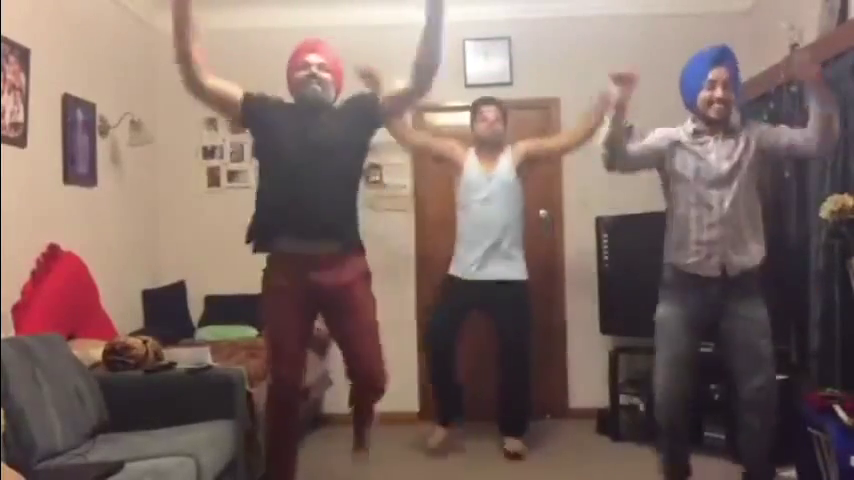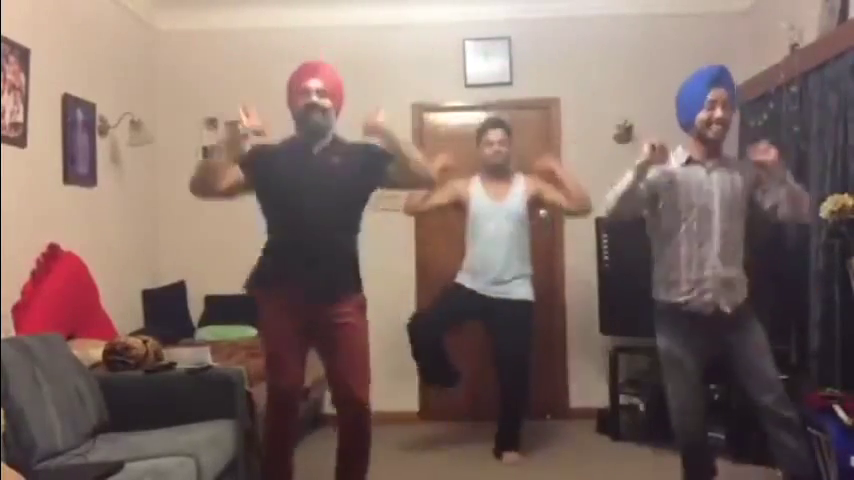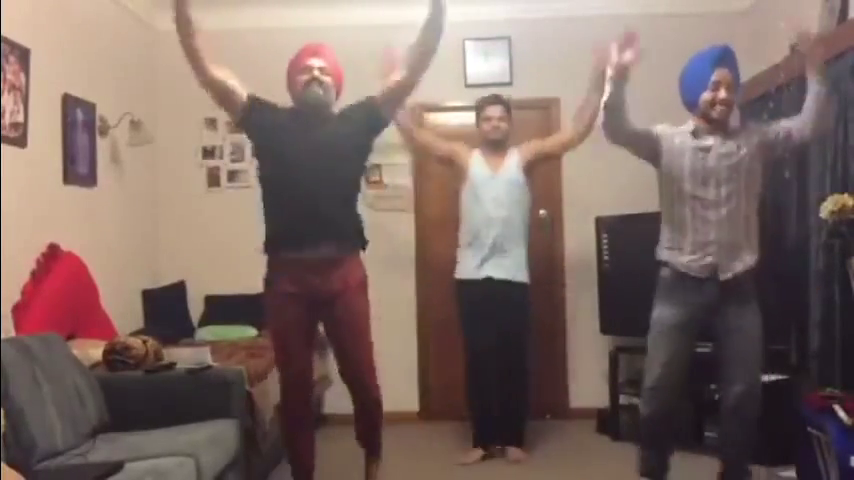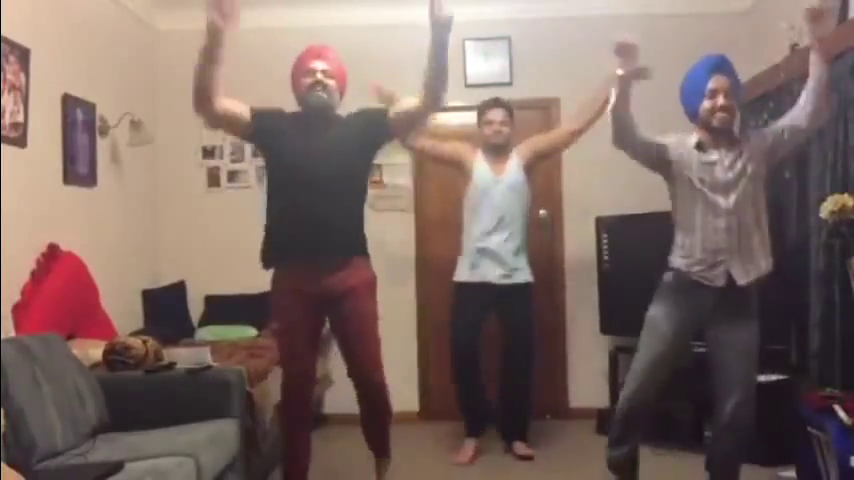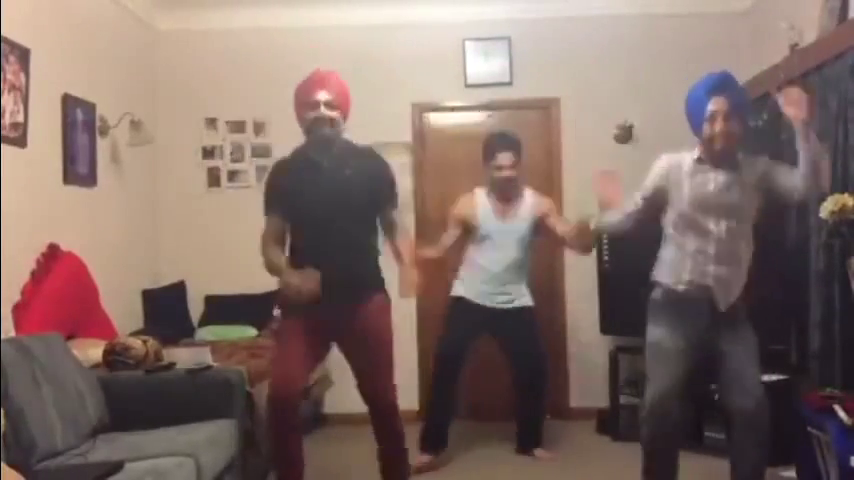
dt=0.2s
person 1, frame 1
left shoulder: (357, 116)
right shoulder: (268, 116)
left elbow: (421, 83)
right elbow: (196, 81)
left hip: (344, 264)
right hip: (285, 267)
left knee: (368, 375)
right knee: (284, 383)
left ankle: (360, 417)
person 1, frame 2
left shoulder: (361, 157)
right shoulder: (268, 158)
left elbow: (427, 178)
right elbow: (203, 186)
left wrist: (390, 139)
right wrist: (233, 138)
left hip: (341, 299)
right hip: (281, 296)
left knee: (355, 401)
right knee: (283, 395)
person 1, frame 3
left shoulder: (358, 121)
right shoulder: (267, 121)
left elbow: (414, 71)
right elbow: (206, 71)
left hip: (342, 269)
right hip: (286, 273)
left knee: (361, 378)
right knee: (295, 385)
person 1, frame 4
left shoulder: (362, 127)
right shoulder: (275, 127)
left elbow: (429, 103)
right elbow: (207, 105)
left hip: (351, 273)
right hip: (293, 276)
left knee: (369, 377)
right knee: (296, 384)
person 1, frame 5
left shoulder: (370, 164)
right shoulder: (285, 172)
left elbow: (393, 227)
right elbow: (271, 243)
left wrist: (408, 263)
right wrist: (286, 275)
left hip: (364, 300)
right hip: (305, 304)
left knee: (382, 403)
right knee: (282, 398)
person 2, frame 1
left shoulder: (754, 138)
right shoulder: (669, 142)
left elbow: (817, 141)
right elbow: (617, 160)
left wrist: (816, 88)
right wrist: (619, 110)
left hip: (741, 284)
right hip: (685, 284)
left knee: (759, 391)
right knee: (671, 393)
person 2, frame 2
left shoulder: (744, 171)
right shoulder: (661, 171)
left elbow: (797, 212)
right elbow: (614, 210)
left wrist: (777, 174)
right wrist: (639, 170)
left hip: (734, 311)
right hip: (679, 312)
left knee: (776, 404)
right knee: (687, 418)
person 2, frame 3
left shoulder: (755, 139)
right shoulder: (667, 142)
left elbow: (808, 125)
right elbow: (616, 132)
left wrist: (813, 68)
right wrist: (618, 77)
left hip: (736, 285)
right hip: (681, 282)
left knee: (741, 394)
right knee: (659, 389)
person 2, frame 4
left shoulder: (760, 148)
right shoulder: (674, 154)
left elbow: (809, 115)
right elbow: (626, 139)
left wrist: (818, 49)
right wrist: (623, 82)
left hip: (737, 293)
right hip: (683, 286)
left knee: (737, 406)
right knee: (639, 386)
person 2, frame 5
left shoulder: (755, 170)
right shoulder: (671, 168)
left elbow: (805, 186)
right elbow: (632, 218)
left wrist: (803, 129)
right wrist: (610, 214)
left hip: (726, 308)
right hip: (675, 303)
left knee: (751, 407)
right knee: (661, 406)
person 3, frame 1
left shoulder: (519, 154)
right shoulder: (458, 155)
left elbow: (574, 138)
right elbow: (407, 136)
left wrist: (605, 103)
right wrist: (379, 93)
left hip: (509, 275)
right hip: (463, 273)
left knee: (515, 355)
right knee: (437, 340)
left ankle: (512, 431)
right ankle: (446, 418)
person 3, frame 2
left shoulder: (530, 185)
right shoulder: (463, 187)
left elbow: (580, 206)
right elbow: (414, 207)
left wrist: (559, 172)
left hip: (515, 294)
right hip: (470, 286)
left knee: (514, 370)
right knee: (421, 328)
left ankle: (507, 442)
right ankle: (443, 376)
person 3, frame 3
left shoulder: (526, 155)
right shoulder: (463, 156)
left elbow: (578, 131)
right elbow: (412, 136)
left wrist: (598, 79)
left hip: (512, 276)
right hip: (471, 274)
left knee: (513, 358)
right knee: (479, 357)
left ankle: (512, 436)
right ankle: (484, 438)
person 3, frame 4
left shoulder: (526, 154)
right shoulder: (467, 157)
left elbow: (578, 125)
right elbow: (415, 142)
left wrist: (612, 84)
right wrist: (394, 107)
left hip: (516, 277)
right hip: (472, 277)
left knee: (519, 358)
right knee: (463, 354)
left ankle: (516, 434)
right ankle: (473, 432)
person 3, frame 5
left shoulder: (538, 204)
right shoulder: (468, 203)
left elbow: (579, 245)
right elbow: (442, 247)
left wrist: (584, 232)
right wrist: (421, 255)
left hip: (515, 301)
right hip: (470, 297)
left knee: (533, 368)
right knee: (446, 363)
left ankle: (529, 440)
right ankle: (431, 447)
